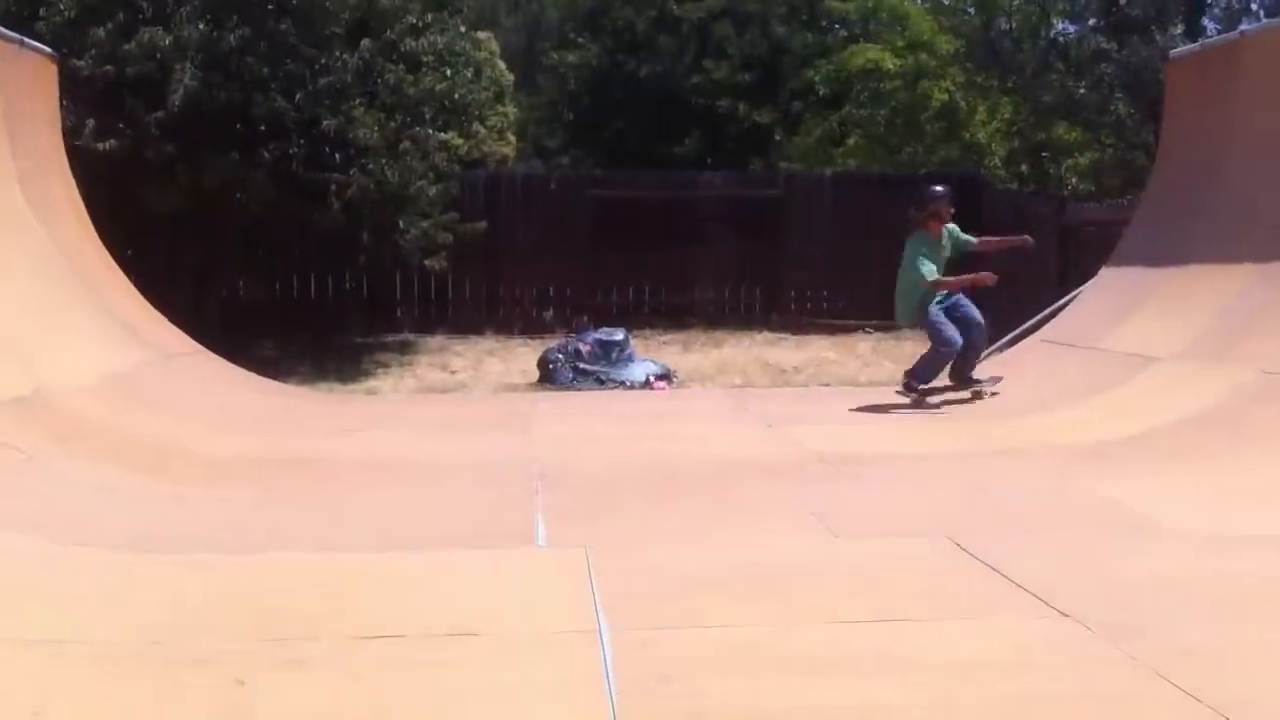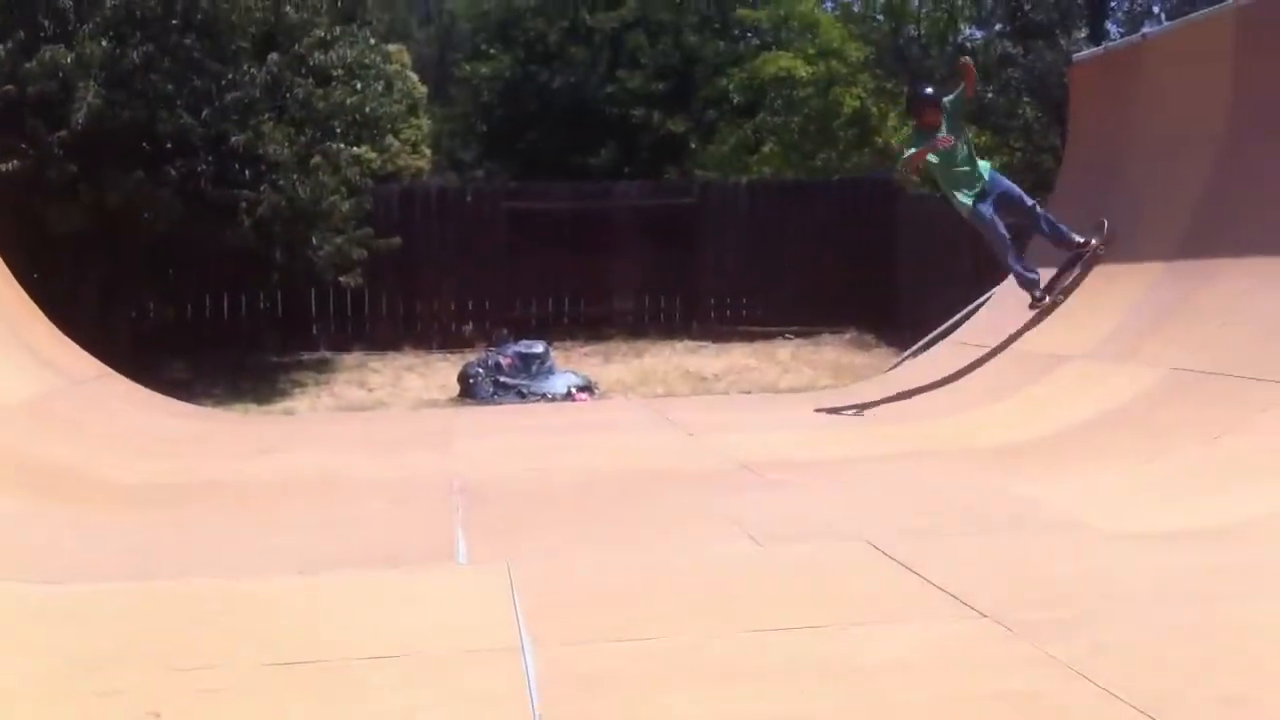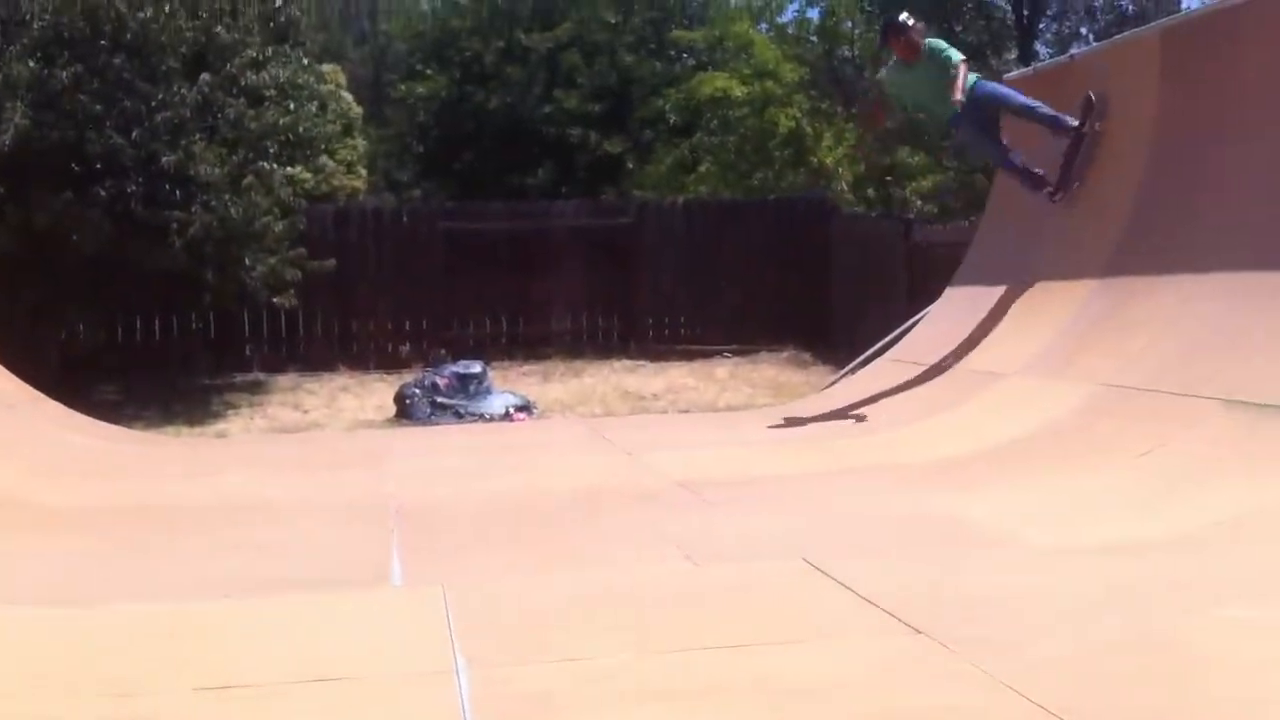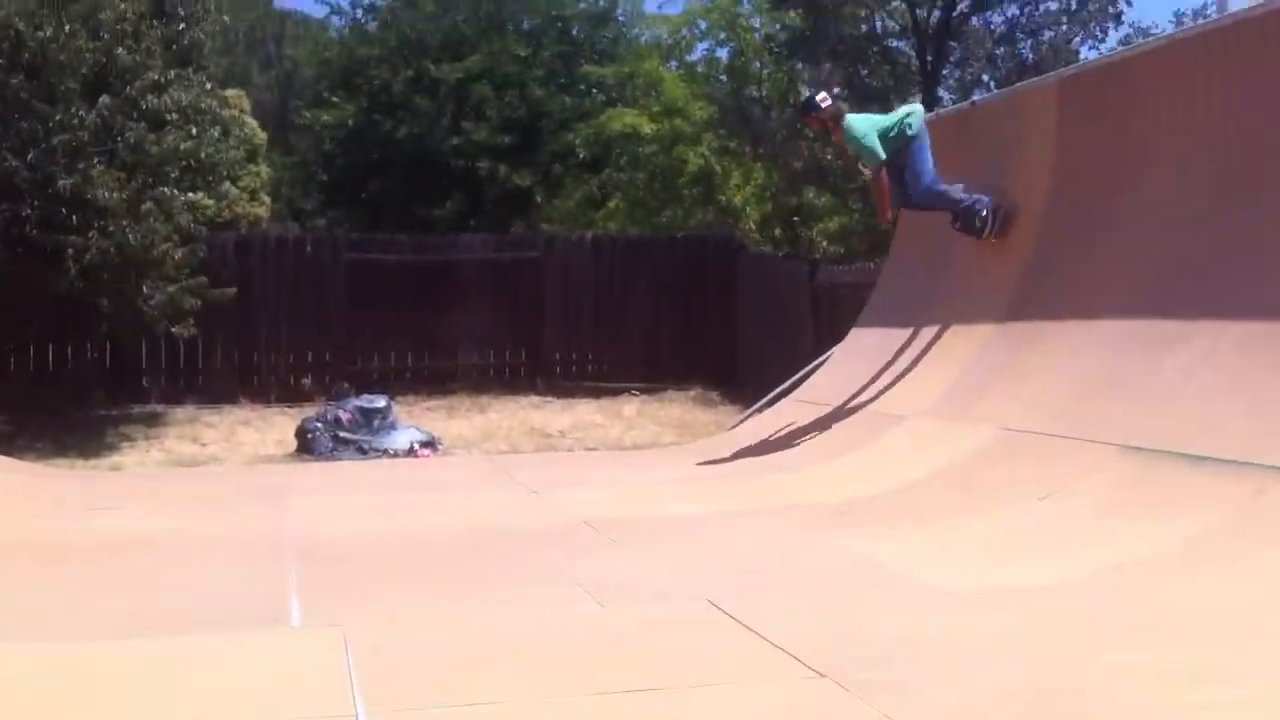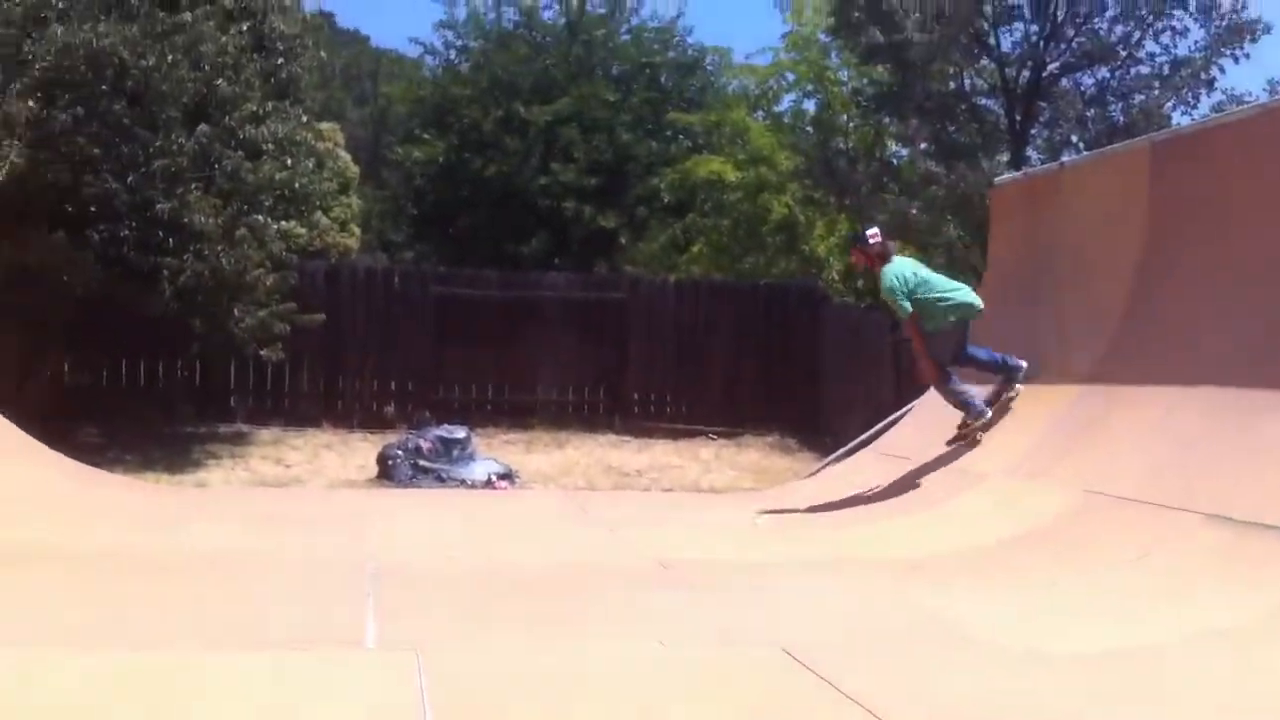
dt=0.3s
person 1, frame 1
left shoulder: (948, 230)
right shoulder: (917, 245)
left elbow: (977, 243)
right elbow: (934, 283)
left wrist: (1014, 241)
right wrist: (974, 279)
left hip: (942, 293)
right hip: (919, 301)
left knee: (976, 326)
right knee: (951, 343)
left ankle: (961, 374)
right ankle: (913, 379)
person 1, frame 2
left shoulder: (949, 108)
right shoulder: (919, 141)
left elbow: (969, 87)
right elbow: (907, 166)
left wrist: (968, 69)
right wrist: (928, 149)
left hip: (986, 177)
right hip: (968, 197)
left knee: (1030, 209)
right knee: (1002, 241)
left ankle: (1071, 242)
right ankle: (1031, 285)
person 1, frame 3
left shoulder: (933, 48)
right shoulder: (892, 73)
left elbow: (961, 65)
right elbow: (881, 92)
left wrist: (958, 89)
left hip: (970, 89)
right hip: (954, 116)
left knee: (1019, 104)
right knee: (997, 154)
left ankle: (1067, 125)
right ankle: (1040, 182)
person 1, frame 4
left shoulder: (855, 133)
right shoulder: (841, 129)
left elbow: (880, 169)
left wrist: (885, 208)
right wrist: (862, 165)
left hip: (909, 132)
right hip: (898, 143)
left knee: (923, 189)
right knee: (905, 198)
left ankle: (979, 206)
person 1, frame 5
left shoulder: (888, 281)
right shoulder: (899, 262)
left elbow: (910, 320)
left wrist: (923, 360)
left hip: (948, 312)
right hip: (962, 300)
left knee: (935, 372)
right knee: (957, 355)
left ankle: (976, 411)
right ankle: (1012, 367)
